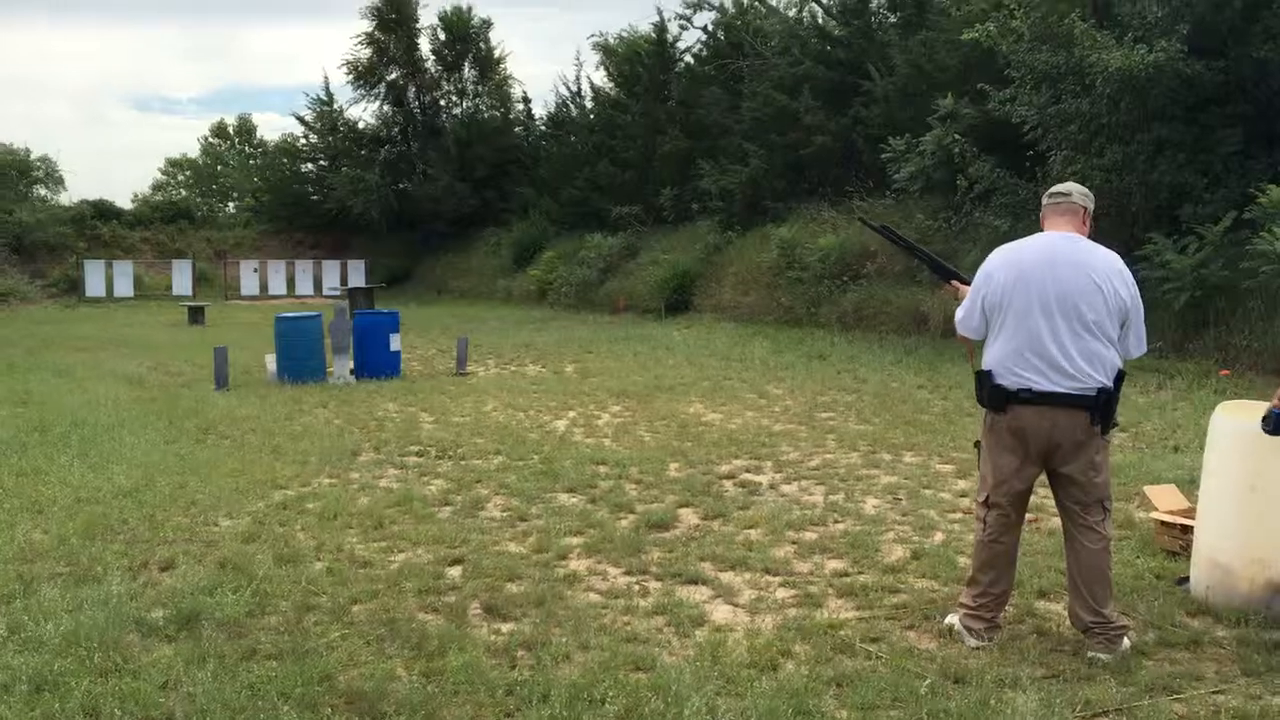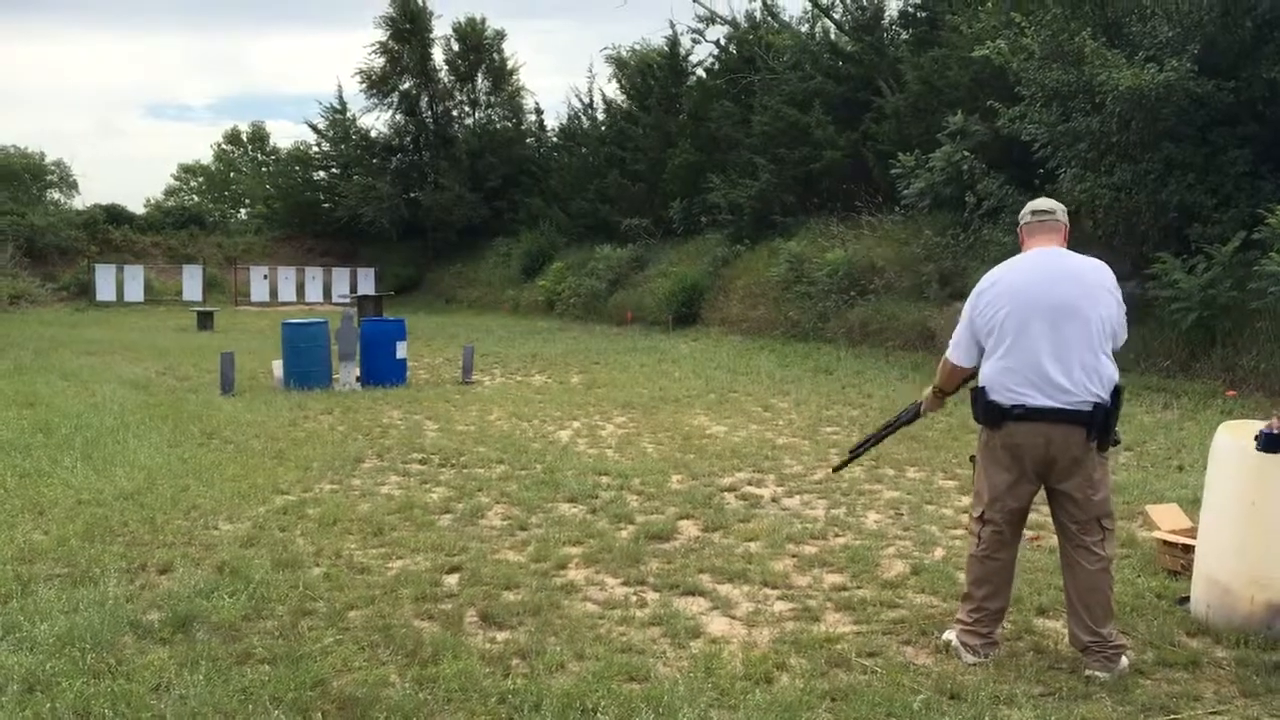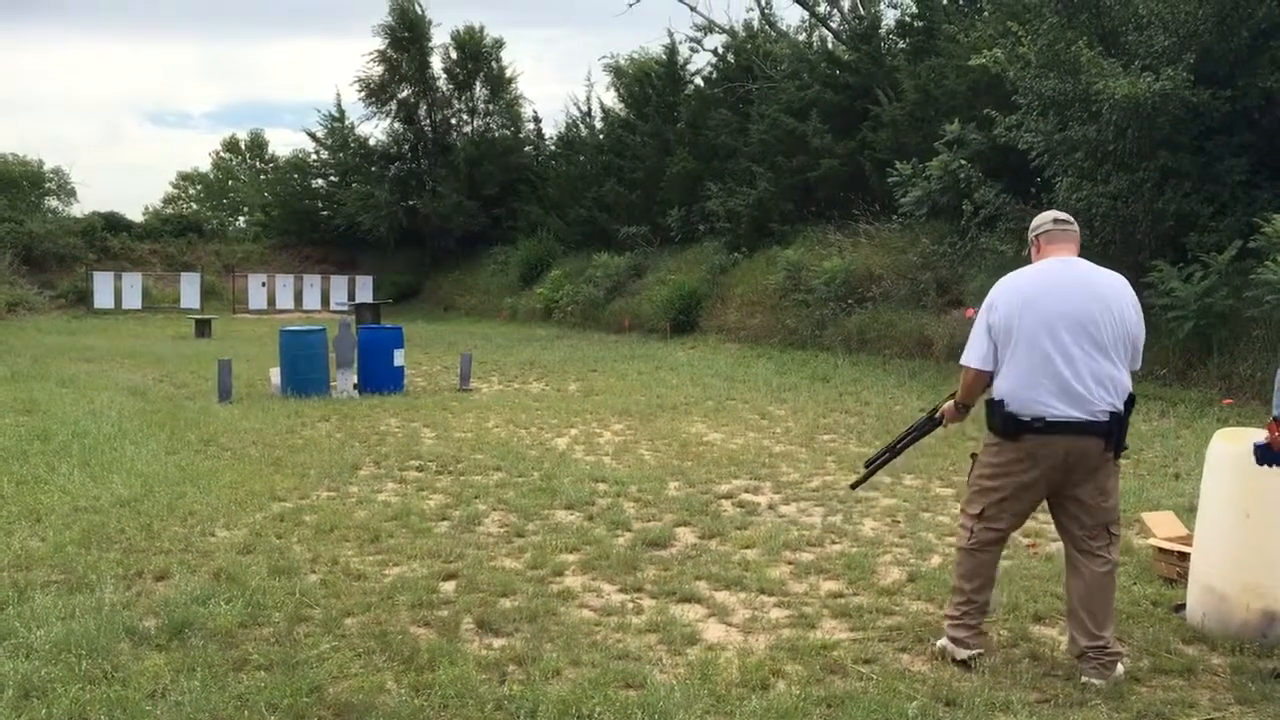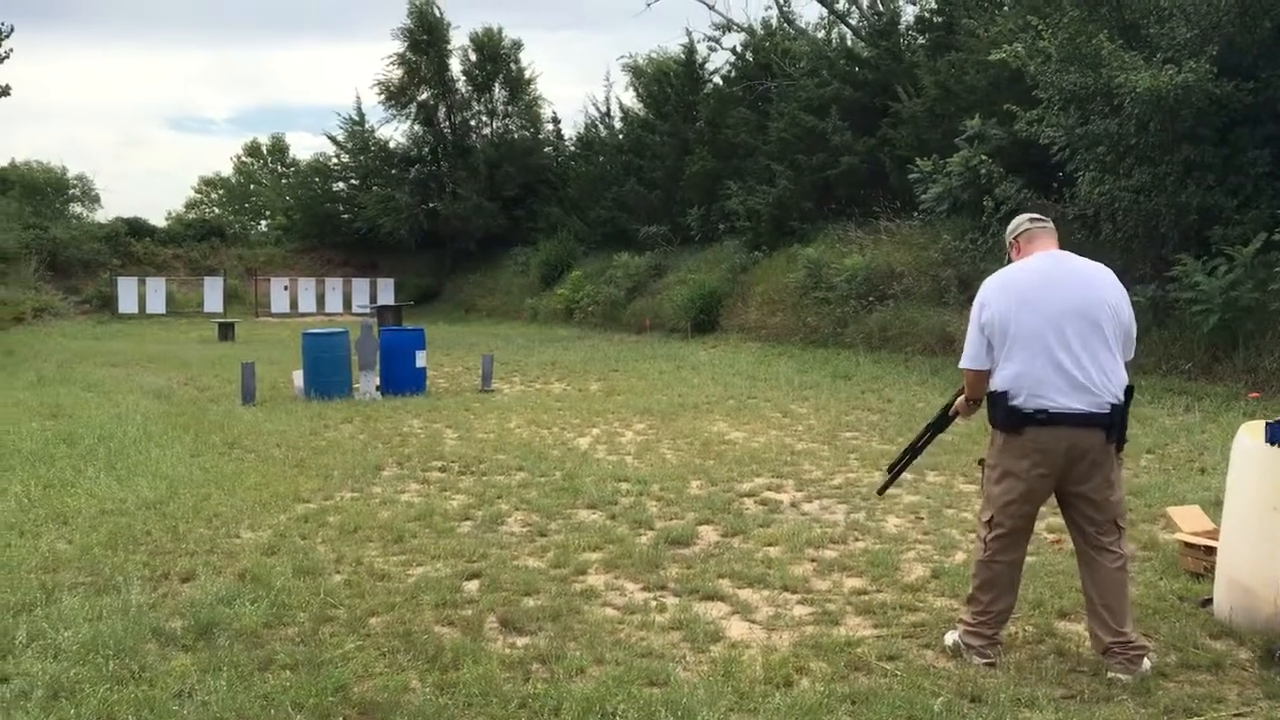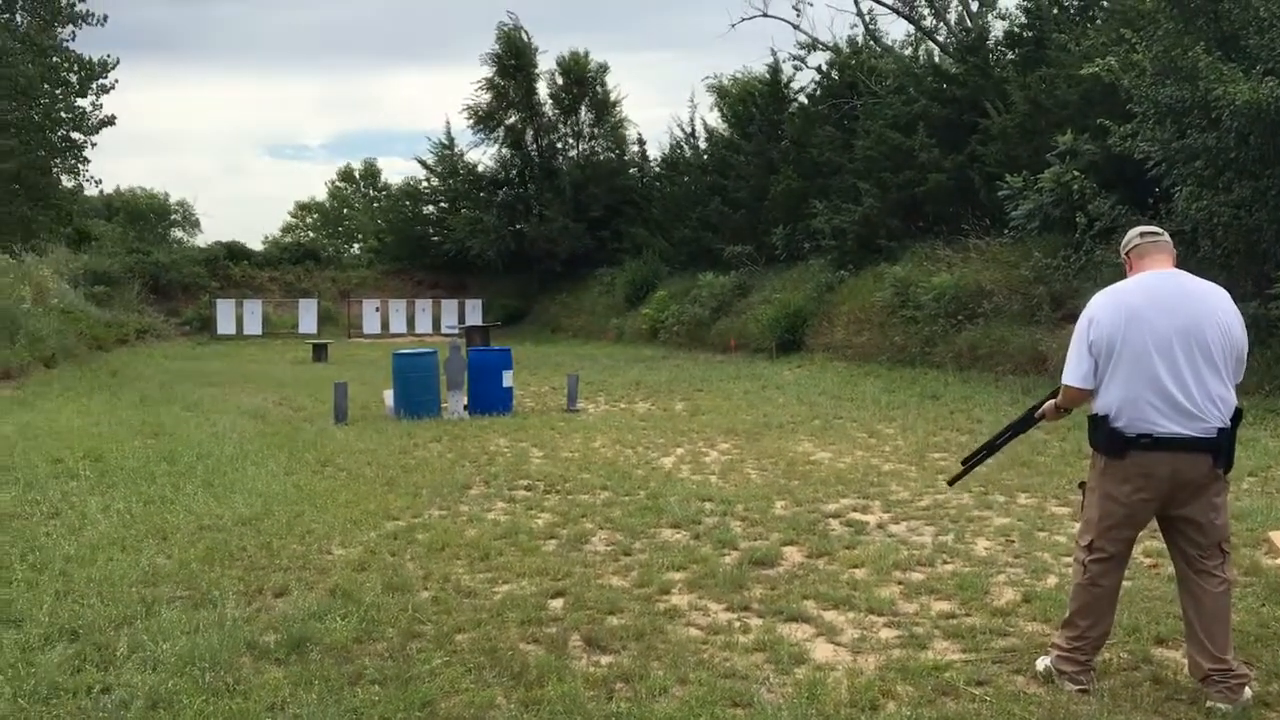
dt=0.7s
person 1, frame 1
left shoulder: (1003, 259)
right shoulder: (1112, 266)
left elbow: (968, 330)
right elbow: (1131, 348)
left wrist: (968, 298)
left hip: (1012, 411)
right hip: (1082, 416)
left knee: (996, 517)
right knee: (1089, 524)
left ankle: (978, 620)
right ankle: (1102, 632)
person 1, frame 2
left shoulder: (995, 281)
right shoulder: (1099, 275)
left elbow: (959, 362)
right elbow: (1115, 341)
left wrist: (937, 393)
left hip: (1009, 427)
right hip: (1081, 429)
left knee: (992, 533)
right knee: (1089, 540)
left ankle: (975, 637)
right ankle: (1101, 650)
person 1, frame 3
left shoulder: (1010, 287)
right shoulder: (1117, 287)
left elbow: (976, 368)
right elbow: (1131, 362)
left wrist: (959, 406)
left hip: (1021, 436)
right hip: (1093, 438)
left knee: (981, 530)
right knee: (1094, 548)
left ankle: (963, 634)
right ankle: (1097, 657)
person 1, frame 4
left shoulder: (998, 285)
right shoulder: (1105, 279)
left elbow: (976, 369)
right elbow: (1125, 353)
left wrist: (970, 401)
left hip: (1024, 432)
right hip: (1096, 431)
left knee: (1000, 537)
right knee: (1103, 541)
left ankle: (979, 638)
right ankle: (1122, 651)
person 1, frame 5
left shoulder: (1106, 303)
right shoulder: (1219, 300)
left elbow: (1077, 389)
right elbow: (1234, 377)
left wrist: (1058, 406)
left hip: (1128, 455)
right hip: (1202, 455)
left knee: (1099, 560)
right knee: (1207, 567)
left ankle: (1072, 663)
right ankle: (1223, 680)
